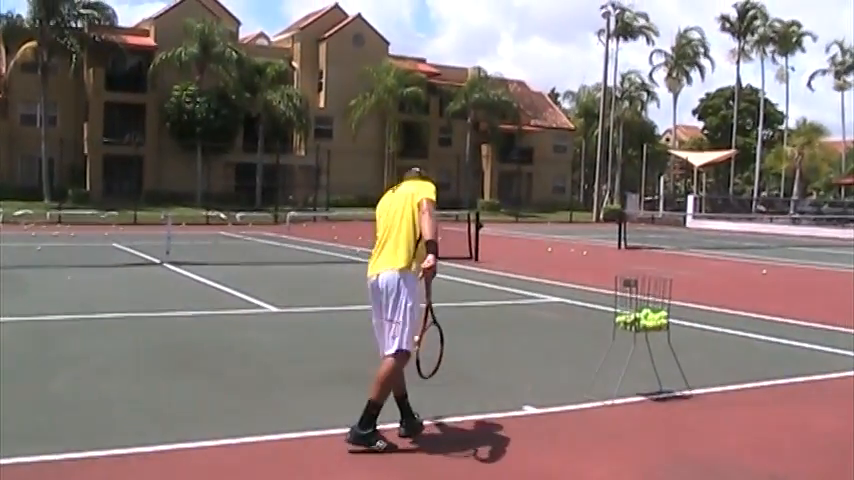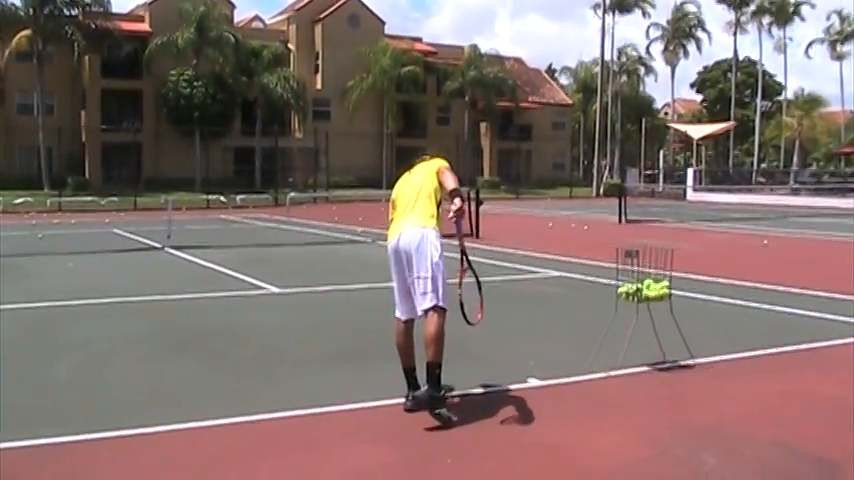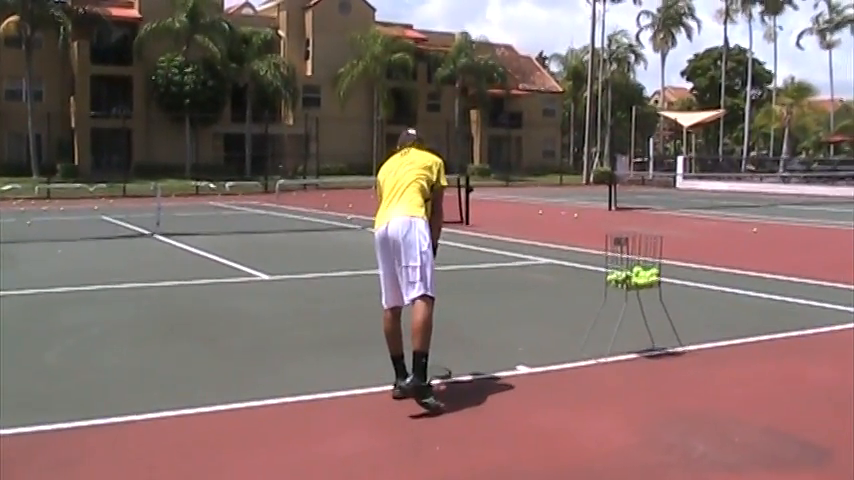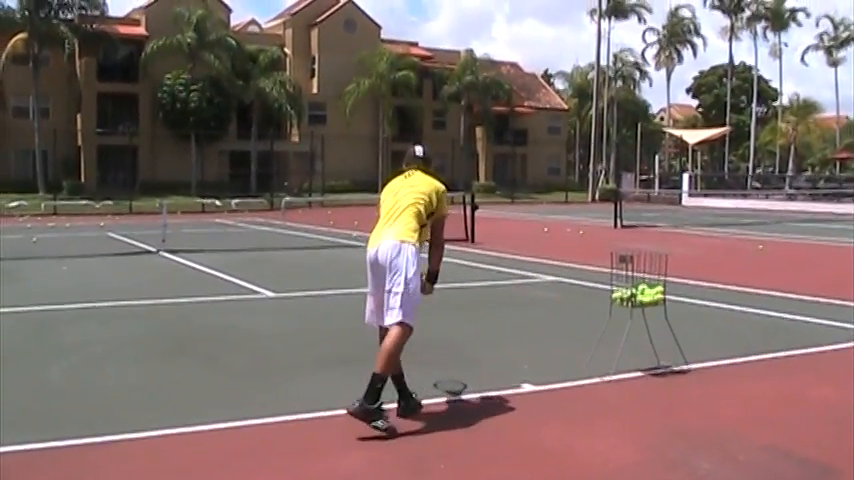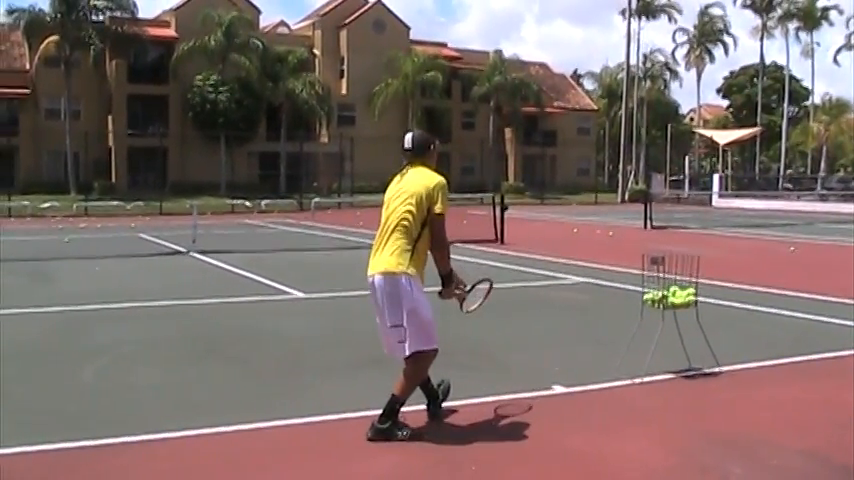
dt=1s
person 1, frame 1
left shoulder: (387, 197)
right shoulder: (424, 187)
right elbow: (426, 214)
right wrist: (432, 251)
left hip: (376, 271)
right hip: (400, 272)
left knee: (394, 350)
right knee: (397, 352)
left ankle: (408, 418)
right ankle: (364, 428)
person 1, frame 2
left shoulder: (401, 182)
right shoulder: (436, 164)
right elbow: (447, 175)
right wrist: (457, 197)
left hip: (395, 238)
right hip: (421, 233)
left knee: (404, 316)
right knee: (435, 309)
left ankle: (413, 390)
right ankle: (432, 390)
person 1, frame 3
left shoulder: (386, 166)
right shoulder: (433, 160)
right elbow: (436, 211)
right wrist: (433, 246)
left hip: (382, 225)
right hip: (410, 223)
left knee: (391, 305)
right knee: (422, 298)
left ankle: (401, 378)
right ankle: (418, 379)
person 1, frame 4
left shoulder: (391, 185)
right shoulder: (436, 187)
right elbow: (436, 240)
left wrist: (420, 273)
right wrist: (432, 276)
left hip: (375, 246)
right hip: (401, 247)
left knee: (386, 326)
right knee: (400, 325)
left ankle: (405, 398)
right ankle: (369, 401)
person 1, frame 5
left shoulder: (397, 182)
right shoulder: (434, 181)
right elbow: (437, 240)
left wrist: (449, 273)
right wrist: (447, 280)
left hip: (379, 270)
right hip: (399, 275)
left knee: (416, 346)
right knee: (424, 351)
left ankle: (433, 400)
right ankle: (385, 422)
